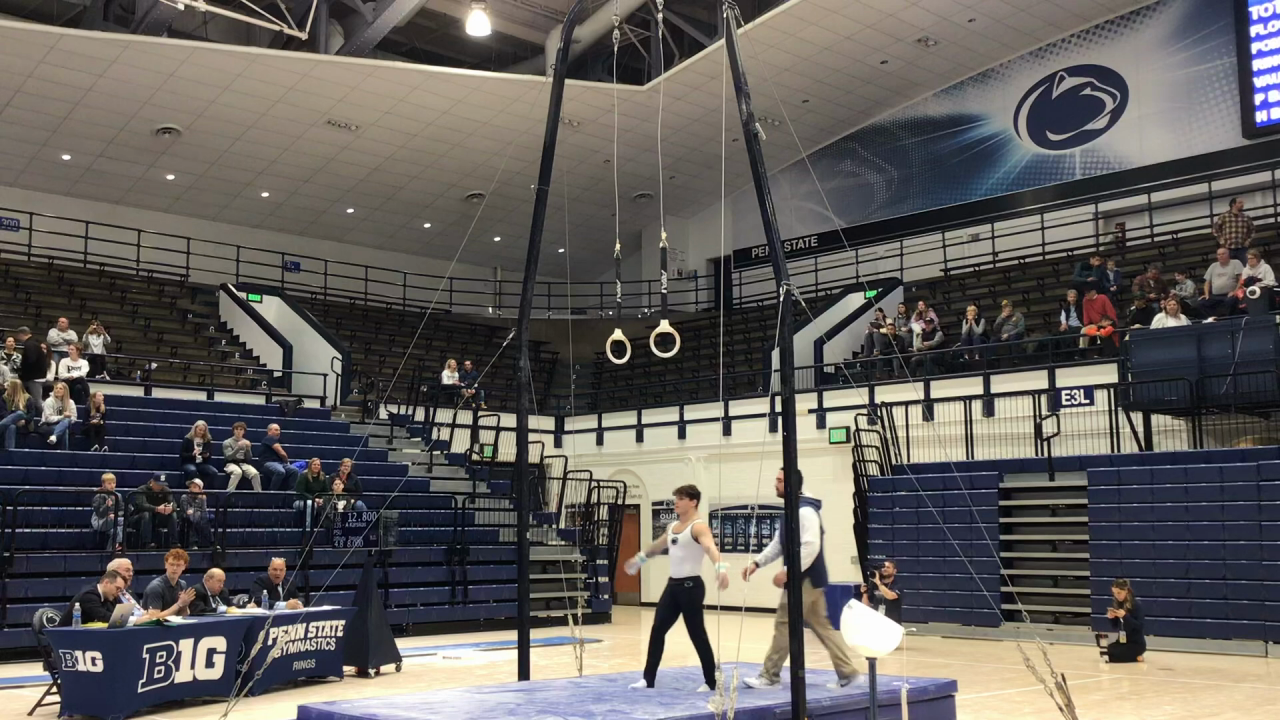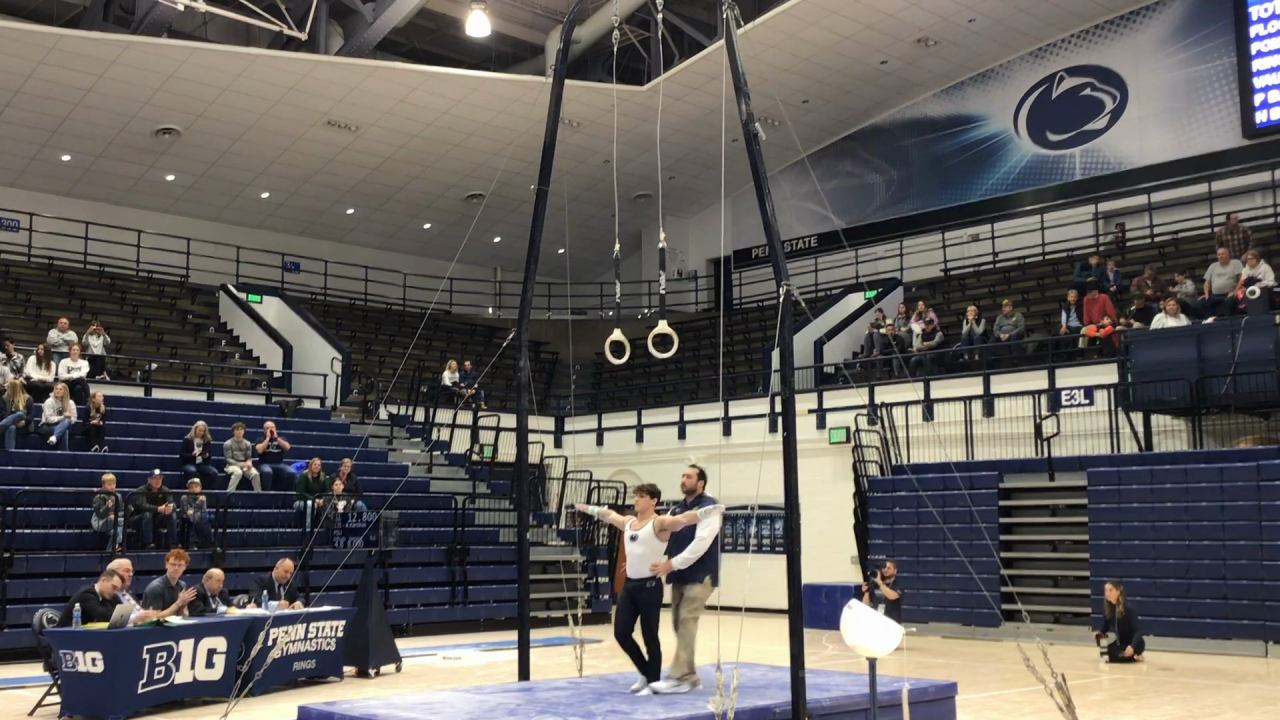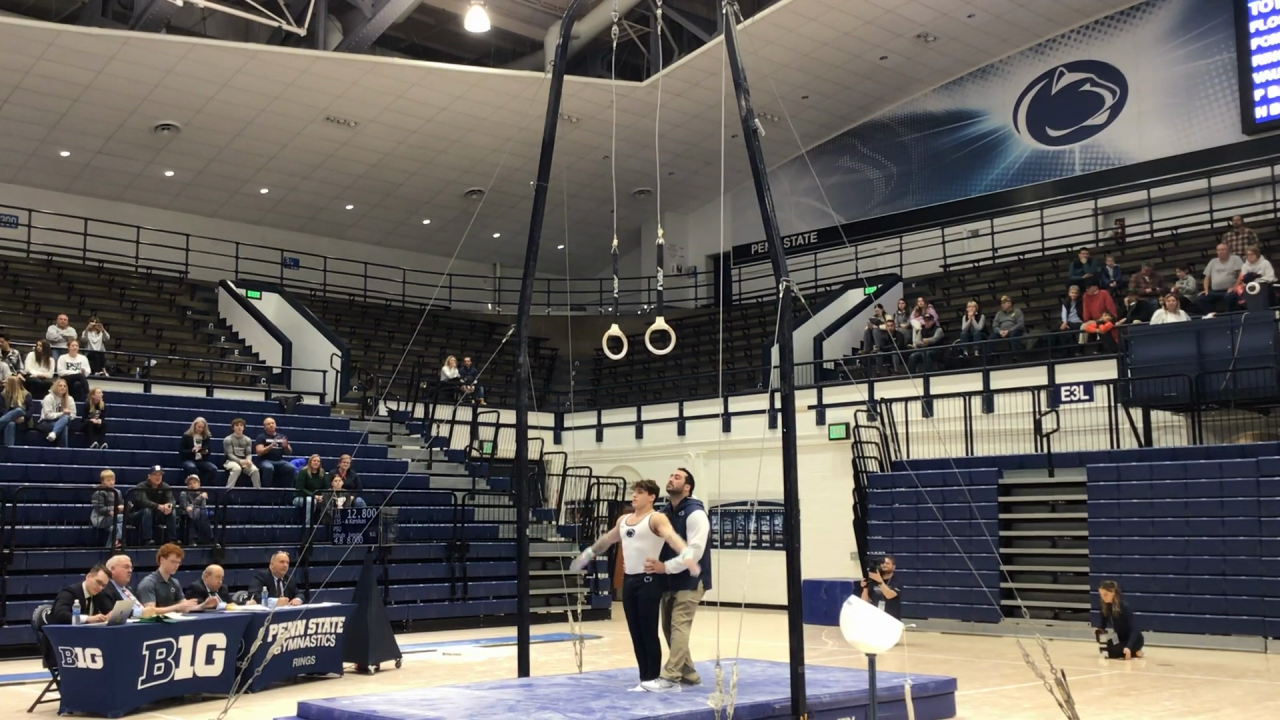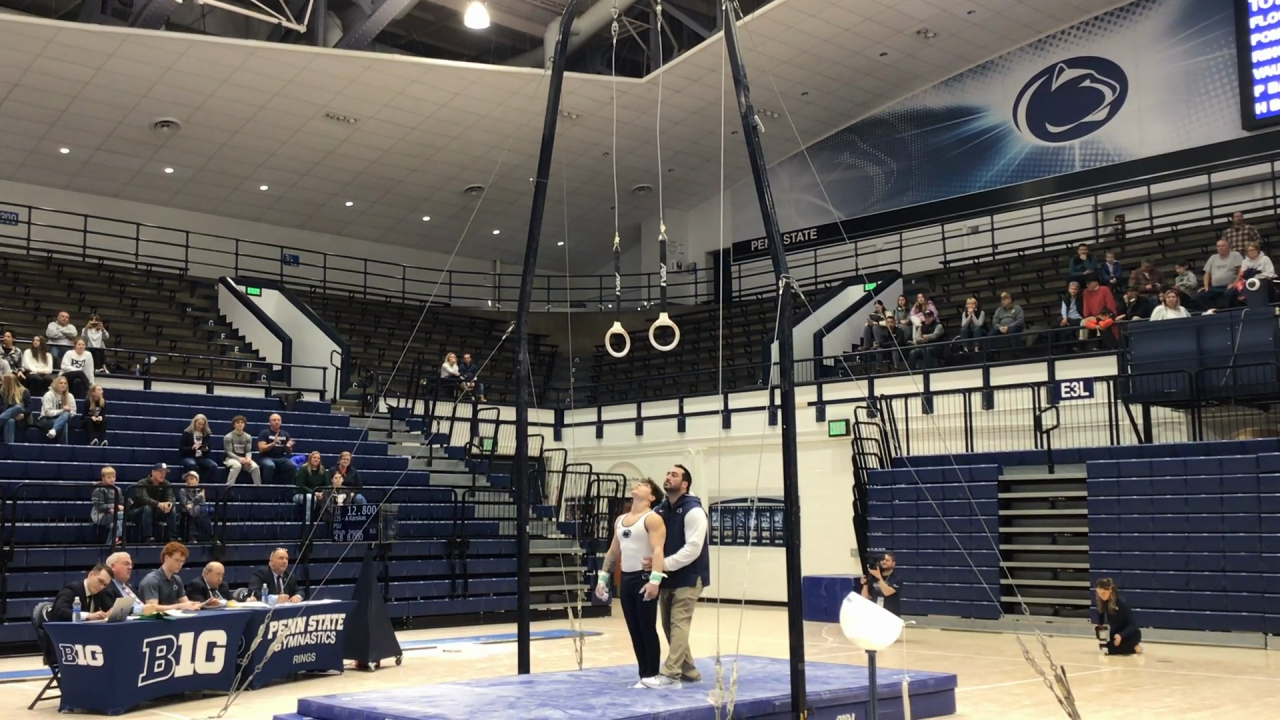
dt=1s
person 1, frame 1
left shoulder: (804, 511)
left elbow: (810, 548)
right elbow: (777, 545)
left wrist: (787, 571)
right wrist: (756, 563)
left hip: (804, 579)
right hip: (809, 580)
left knee: (784, 624)
right knee: (822, 627)
left ankle: (770, 676)
right ankle: (846, 671)
person 1, frame 2
left shoulder: (708, 509)
right shoulder: (676, 510)
left elbow: (700, 544)
left wrist: (672, 564)
left hip: (700, 576)
right hip: (680, 577)
left knee: (687, 619)
right knee: (680, 624)
left ankle: (679, 677)
right ankle: (688, 677)
person 1, frame 3
left shoulder: (695, 513)
right shoulder: (664, 513)
left elbow: (695, 552)
left wrist: (665, 567)
right wrist: (645, 562)
left hip: (690, 580)
right hip: (670, 581)
left knee: (679, 627)
right knee: (669, 628)
left ankle: (670, 677)
right ankle: (688, 675)
person 1, frame 4
left shoulder: (693, 510)
right shoulder: (660, 510)
left elbow: (693, 549)
left wrist: (664, 564)
left hip: (688, 578)
right hip: (667, 578)
left knee: (679, 625)
right knee: (670, 625)
left ankle: (670, 674)
right ankle: (688, 671)
person 2, frame 1
left shoulder: (699, 527)
right shoulder: (672, 527)
left elbow: (711, 548)
right elbow: (658, 545)
left wrist: (721, 568)
right wrist: (639, 558)
left hip: (691, 586)
right hip: (673, 584)
left knee: (697, 635)
right knee: (657, 630)
left ankle: (711, 682)
right ankle: (648, 678)
person 2, frame 2
left shoulder: (660, 523)
right shoulder: (627, 522)
left elbow: (683, 519)
right elbow: (608, 514)
left wrist: (706, 511)
right wrist: (589, 509)
left hip: (649, 585)
right hip: (629, 585)
left knee: (650, 636)
right knee: (621, 633)
left ankle: (653, 683)
right ankle: (645, 673)
person 2, frame 3
left shoulder: (656, 519)
right shoulder: (624, 520)
left elbow: (672, 536)
right elbow: (608, 538)
left wrist: (687, 555)
right wrist: (587, 554)
left hip: (648, 580)
right hip: (629, 580)
left knee: (648, 632)
right knee: (635, 633)
left ankle: (652, 679)
right ankle: (644, 679)
person 2, frame 4
left shoulder: (652, 519)
right shoulder: (620, 520)
left elbow: (657, 551)
right elbow: (613, 552)
left wrist: (655, 580)
right wrist: (603, 578)
left hip: (644, 578)
right hip: (626, 578)
left knee: (646, 630)
right knee: (634, 631)
left ankle: (652, 676)
right ankle: (644, 675)
